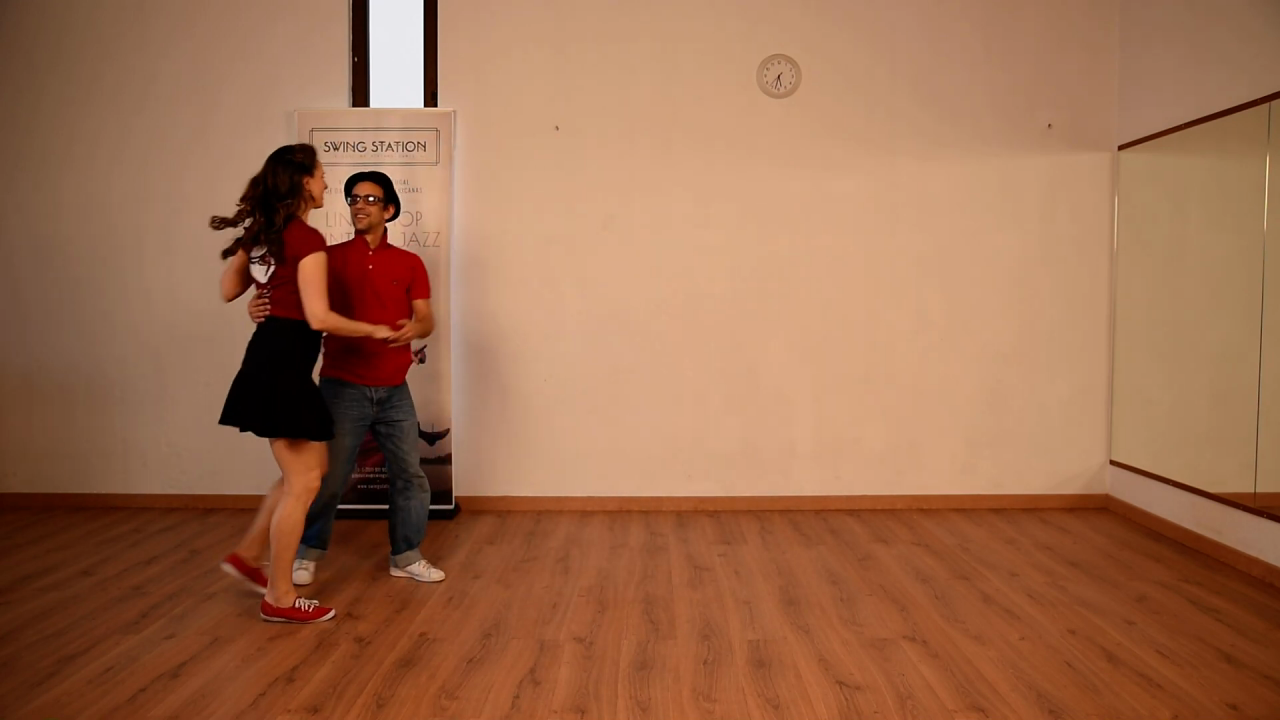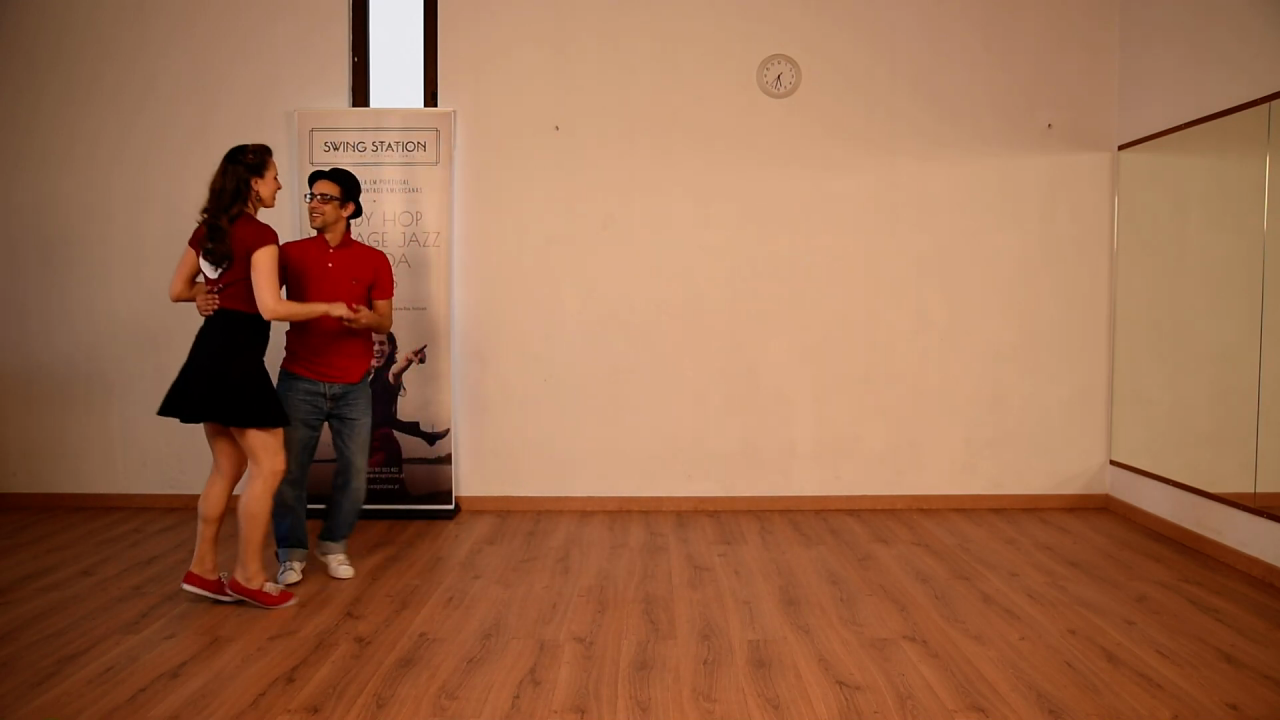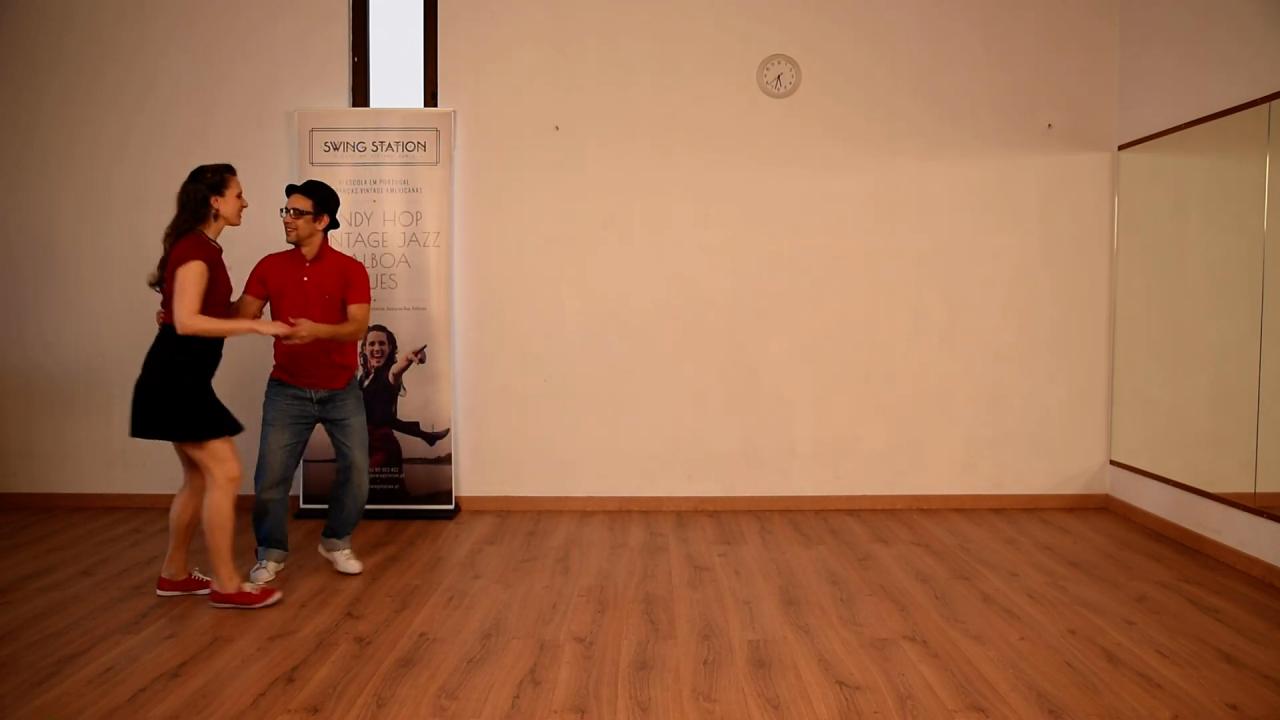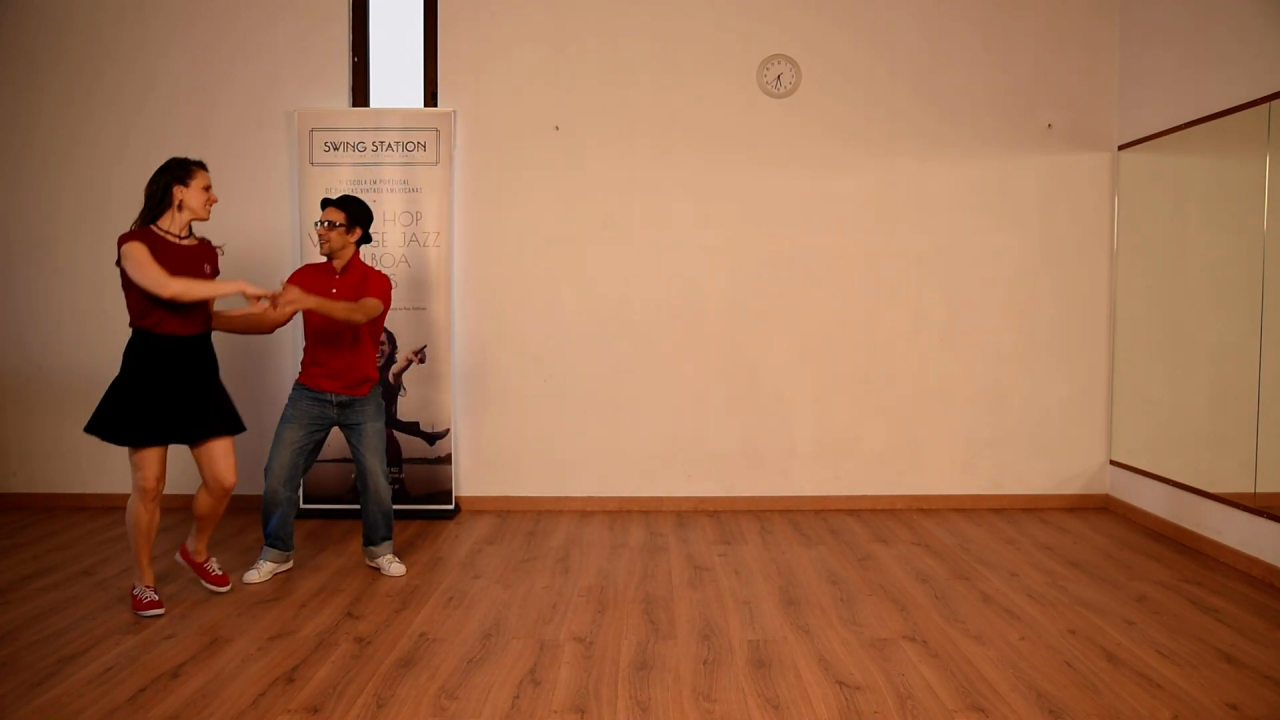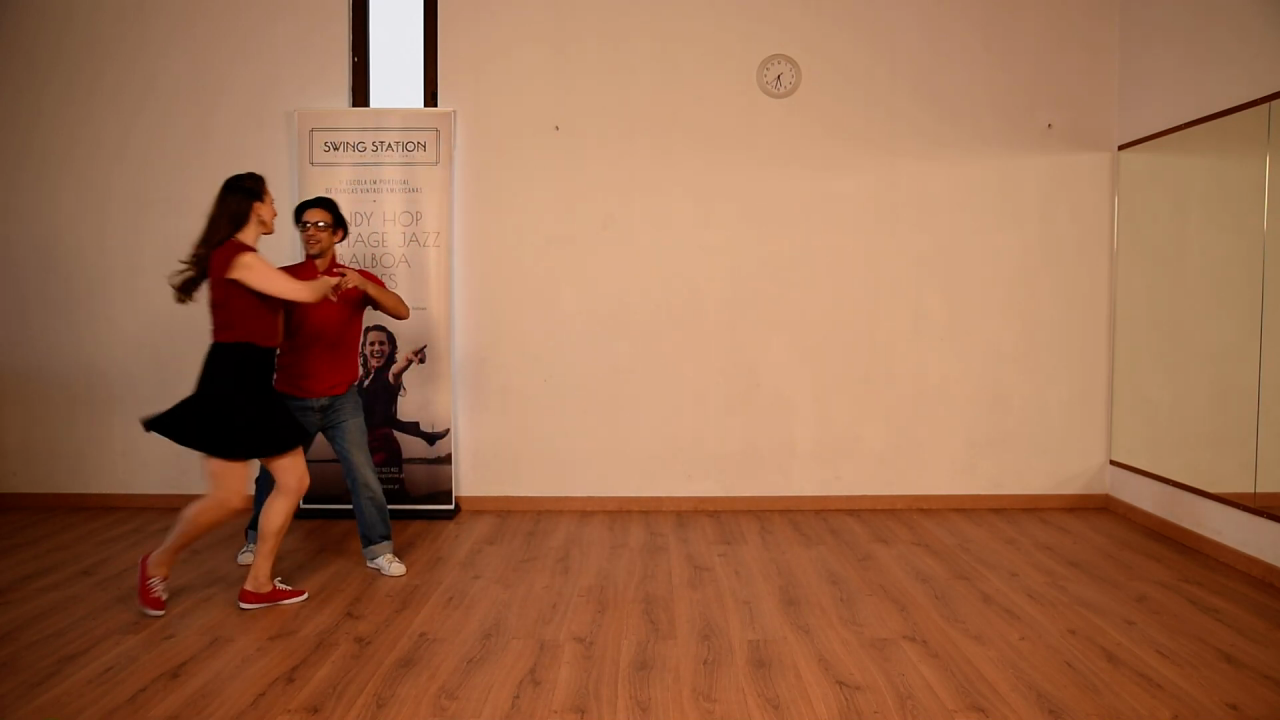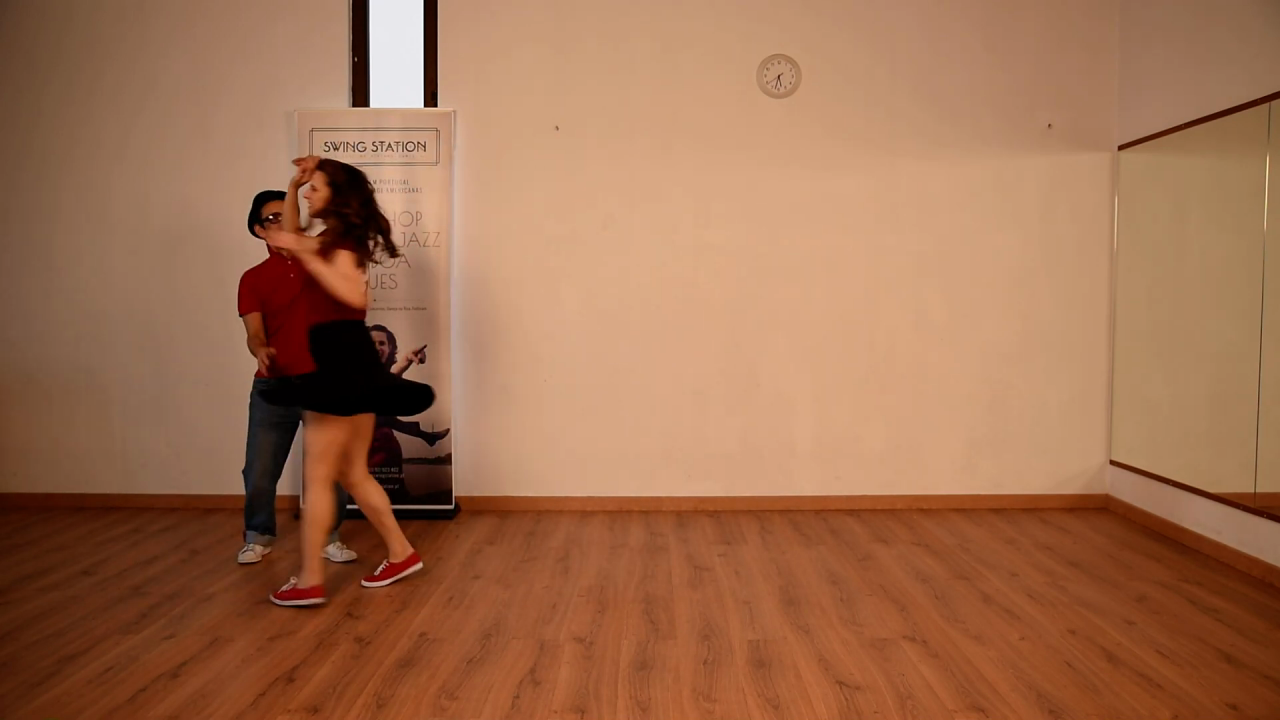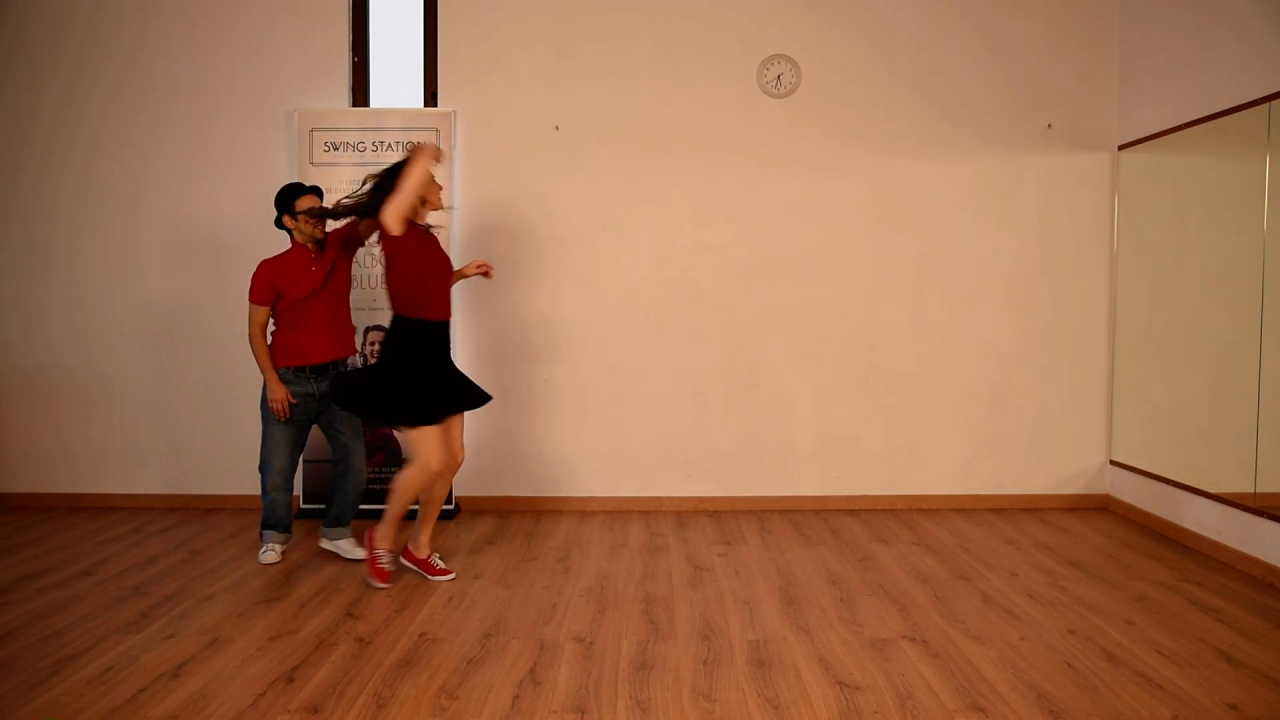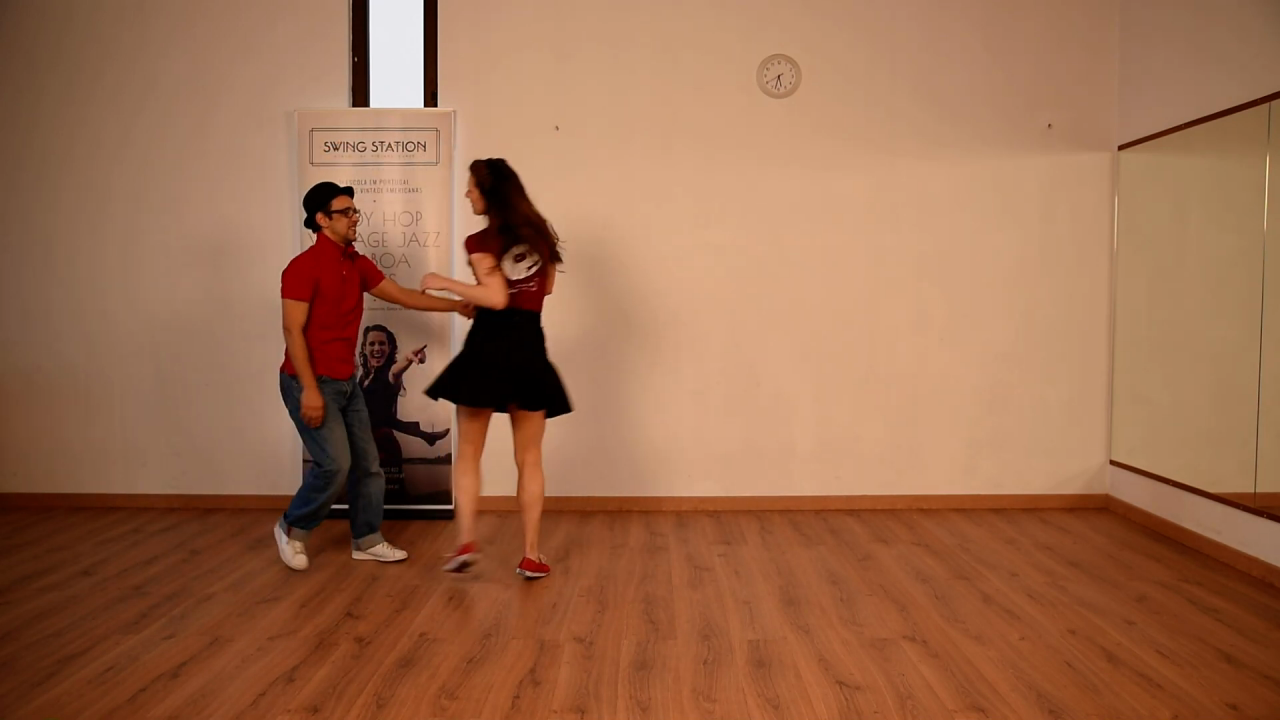
dt=0.4s
person 1, frame 1
left shoulder: (257, 232)
right shoulder: (307, 241)
left elbow: (228, 290)
right elbow: (319, 319)
right wrist: (373, 330)
left hip: (268, 356)
right hip: (284, 362)
left knee: (301, 472)
right knee: (304, 481)
left ankle: (247, 553)
right ankle: (280, 598)
person 1, frame 2
left shoulder: (207, 230)
right shoulder: (259, 235)
left elbow: (178, 290)
right elbow: (270, 308)
right wrist: (326, 308)
left hip: (212, 350)
right hip: (236, 355)
left knee: (228, 465)
right knee: (268, 465)
left ankle: (202, 570)
right ankle: (249, 579)
person 1, frame 3
left shoulder: (202, 249)
right shoulder: (194, 249)
right elbow: (186, 322)
left wrist: (251, 323)
right wrist: (256, 326)
left hip: (186, 374)
right hip: (174, 375)
left knee: (201, 477)
right knee: (225, 472)
left ankle: (174, 573)
right ankle: (227, 580)
person 1, frame 4
left shoulder: (205, 251)
right shoulder: (134, 242)
right elbow: (165, 289)
left wrist: (257, 313)
right wrist: (236, 286)
left hip: (199, 368)
right hip: (150, 368)
left knee: (223, 479)
right knee: (149, 486)
left ankle: (196, 550)
right ankle: (143, 580)
person 1, frame 5
left shoulder: (230, 256)
right shoulder: (236, 255)
right elbow: (304, 293)
right wrist: (332, 278)
left hip: (249, 381)
right hip: (233, 384)
left knee: (296, 481)
right knee: (226, 500)
left ankle: (258, 583)
right ankle: (158, 565)
person 1, frame 6
left shoulder: (340, 242)
right shoulder: (332, 236)
left elbow: (355, 296)
right elbow: (286, 230)
left wrist: (304, 254)
left hip: (346, 364)
right hip: (349, 364)
left knee: (317, 474)
right knee: (351, 472)
left ankle: (310, 581)
right ankle: (402, 553)
person 1, frame 7
left shoulder: (420, 237)
right shoulder: (396, 225)
right elbow: (419, 165)
left wrist: (459, 275)
right wrist: (426, 156)
left hip: (430, 354)
right hip: (410, 355)
left knee: (449, 458)
right knee: (430, 460)
left ankle: (418, 549)
right ankle: (381, 540)
person 1, frame 8
left shoulder: (480, 242)
right shoulder: (537, 235)
left elbow: (495, 298)
left wrist: (445, 283)
left hip: (490, 346)
right hip: (530, 347)
left knee: (468, 450)
right knee: (529, 458)
left ankle: (465, 540)
right ankle: (532, 555)
person 2, frame 1
left shoulder: (410, 264)
right shoulder: (331, 258)
left elbow: (425, 320)
left wrist: (413, 330)
right wrist: (263, 306)
left hip: (393, 390)
right hip: (344, 388)
left knee: (410, 474)
right knee: (330, 476)
left ankle: (406, 556)
right ankle: (306, 553)
person 2, frame 2
left shoulder: (373, 261)
right shoulder: (291, 254)
left elbow: (385, 320)
left wrist: (369, 319)
right wrist: (214, 301)
left hip: (352, 387)
right hip: (300, 382)
left knee: (352, 472)
right knee: (291, 471)
left ankle: (333, 546)
right ankle: (293, 553)
person 2, frame 3
left shoulder: (351, 270)
right shoulder: (270, 267)
left elbow: (358, 328)
right elbow: (242, 317)
left wrist: (316, 330)
left hip: (340, 391)
right hip: (287, 391)
left knee: (355, 471)
right knee: (272, 476)
left ankle: (336, 540)
right ankle: (272, 553)
person 2, frame 4
left shoulder: (376, 282)
right shoulder: (305, 275)
left elbow: (360, 313)
right elbow: (268, 320)
left wrist: (308, 301)
right wrist: (209, 321)
left hip: (361, 398)
right hip: (309, 394)
left knee: (375, 478)
right knee: (279, 476)
left ankle: (379, 549)
right ankle: (276, 553)
person 2, frame 5
left shoulder: (355, 279)
right shoulder: (284, 279)
left elbow: (401, 311)
left wrist: (364, 285)
left hip: (340, 400)
right hip: (292, 398)
left knee: (363, 476)
right knee: (273, 478)
left ankle: (379, 550)
right ankle: (257, 540)
person 2, frame 6
right shoulder: (253, 279)
right elbow: (254, 334)
right wrist: (262, 351)
right hip: (277, 384)
right knee: (259, 470)
left ankle: (329, 537)
right ankle: (258, 537)
person 2, frame 7
left shoulder: (340, 245)
right shoulder: (270, 270)
left elbow: (377, 217)
right elbow: (256, 331)
right wrist: (272, 381)
left hip: (333, 376)
right hip: (289, 381)
left knee: (352, 458)
right knee: (277, 467)
left ankle: (337, 532)
right ankle: (274, 536)
person 2, frame 8
left shoulder: (358, 264)
right shoulder: (303, 267)
left elbow: (400, 295)
right elbow: (292, 331)
left wrist: (454, 304)
right wrist: (309, 388)
left hip: (343, 383)
right hip: (309, 382)
left knee: (366, 465)
right knee: (334, 463)
left ankle: (367, 540)
right ankle: (292, 528)
